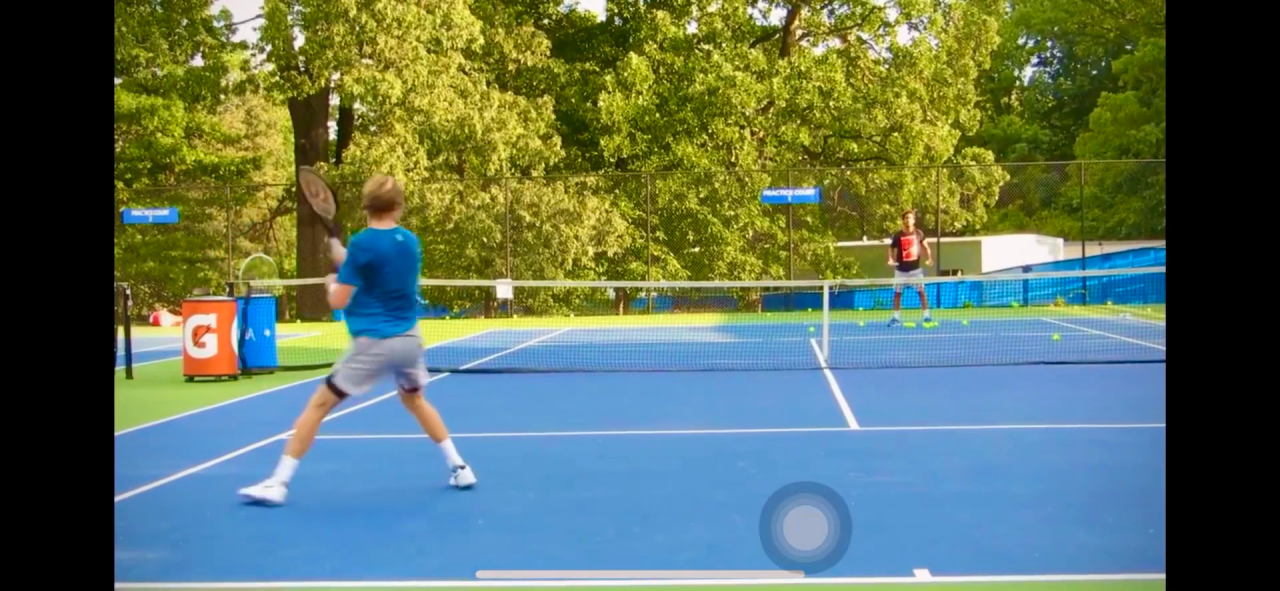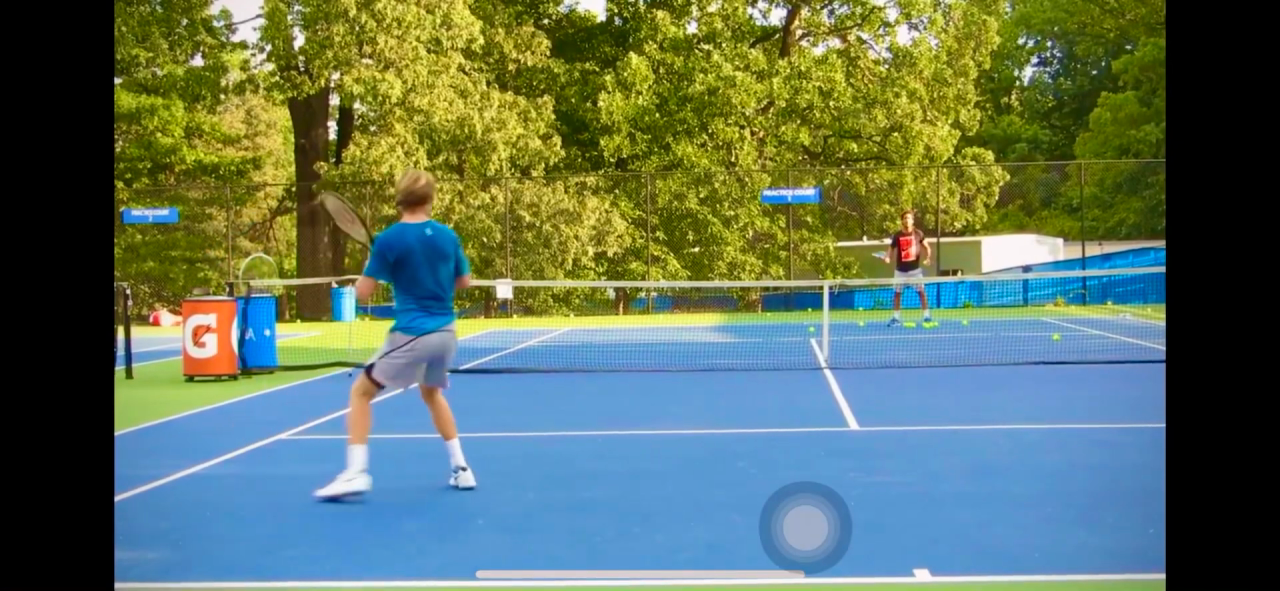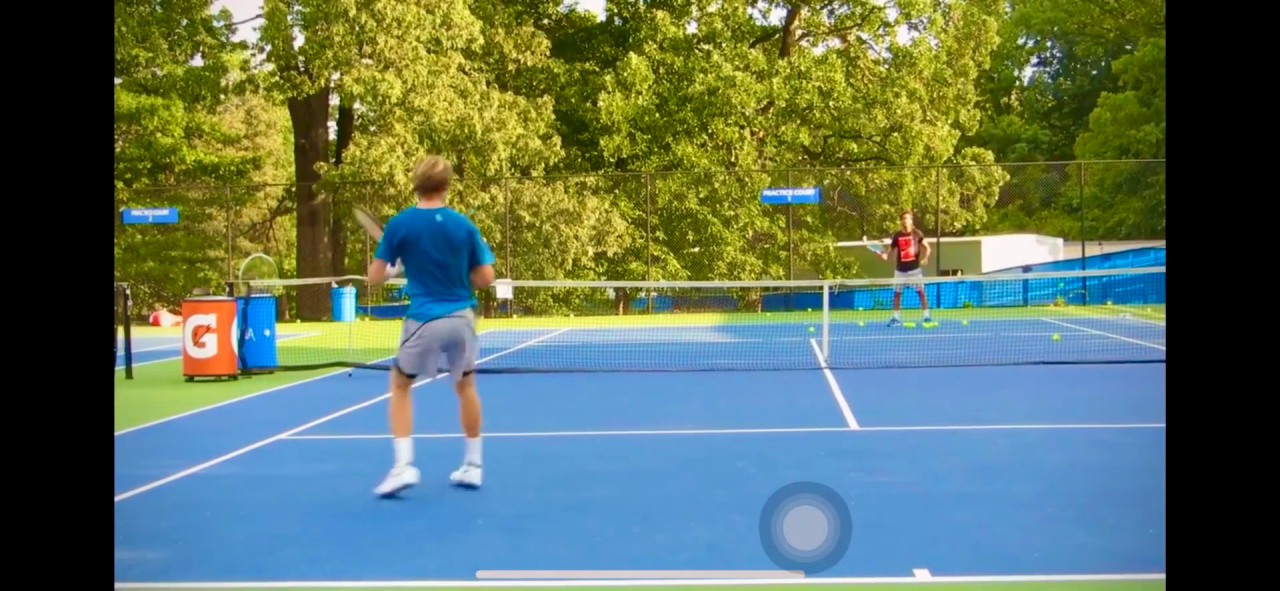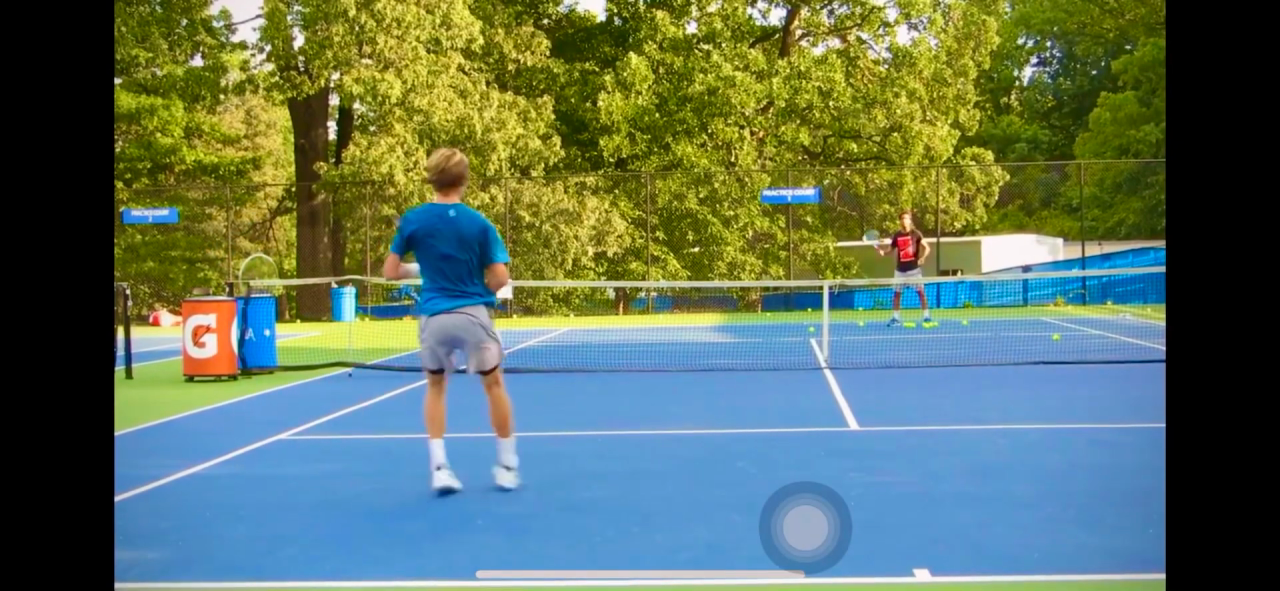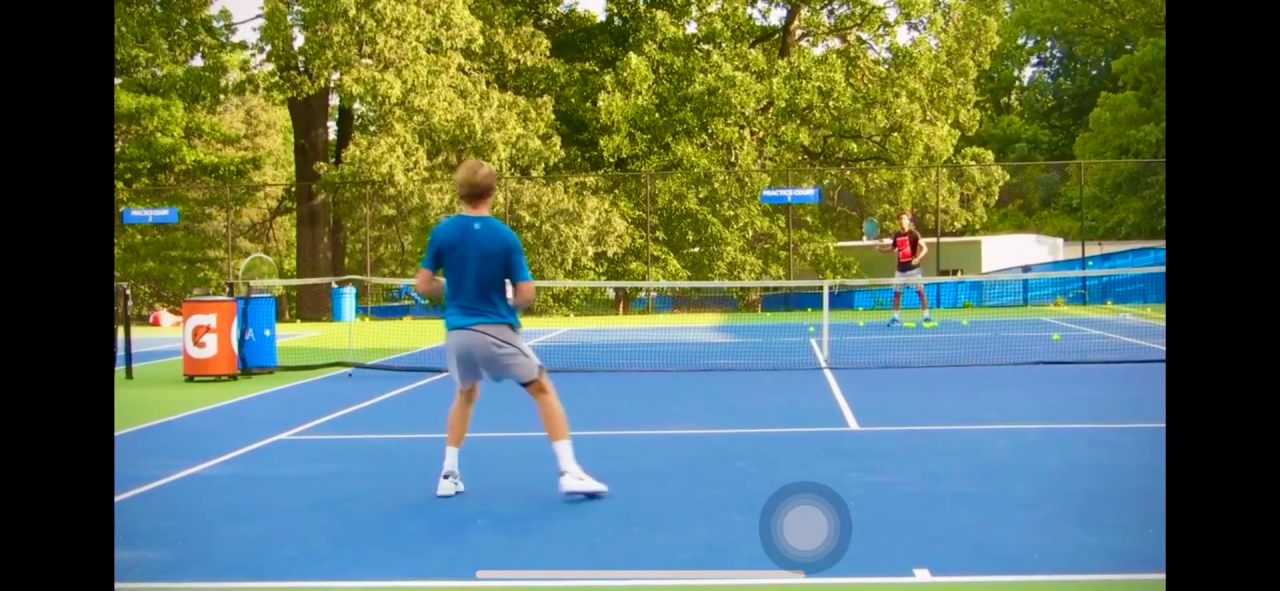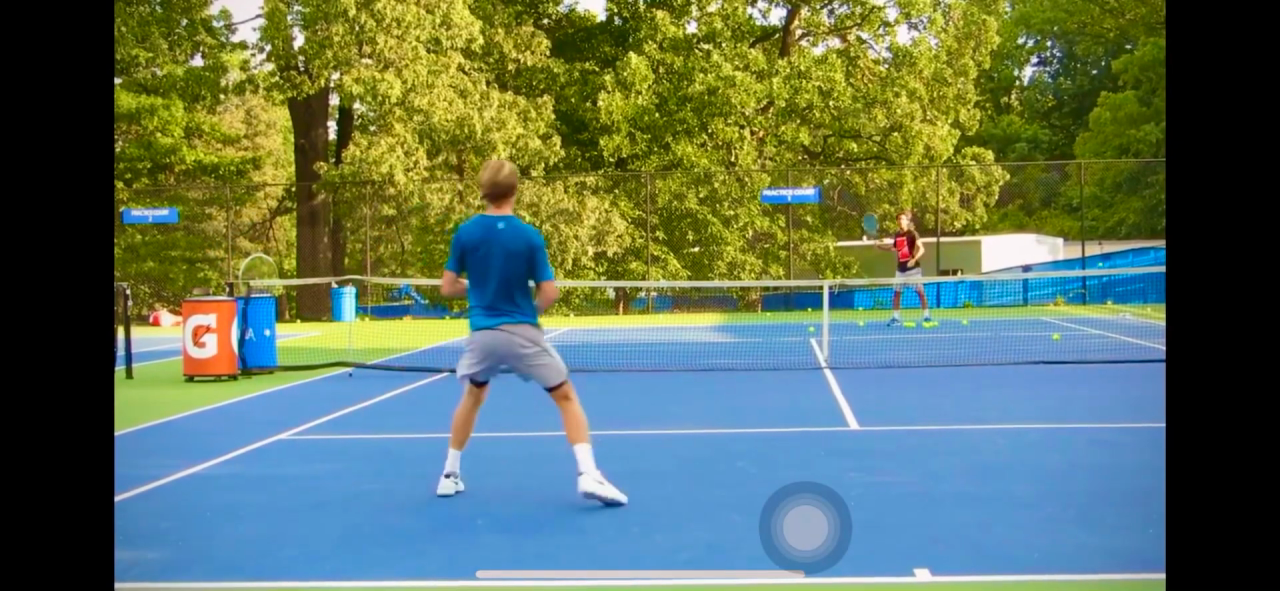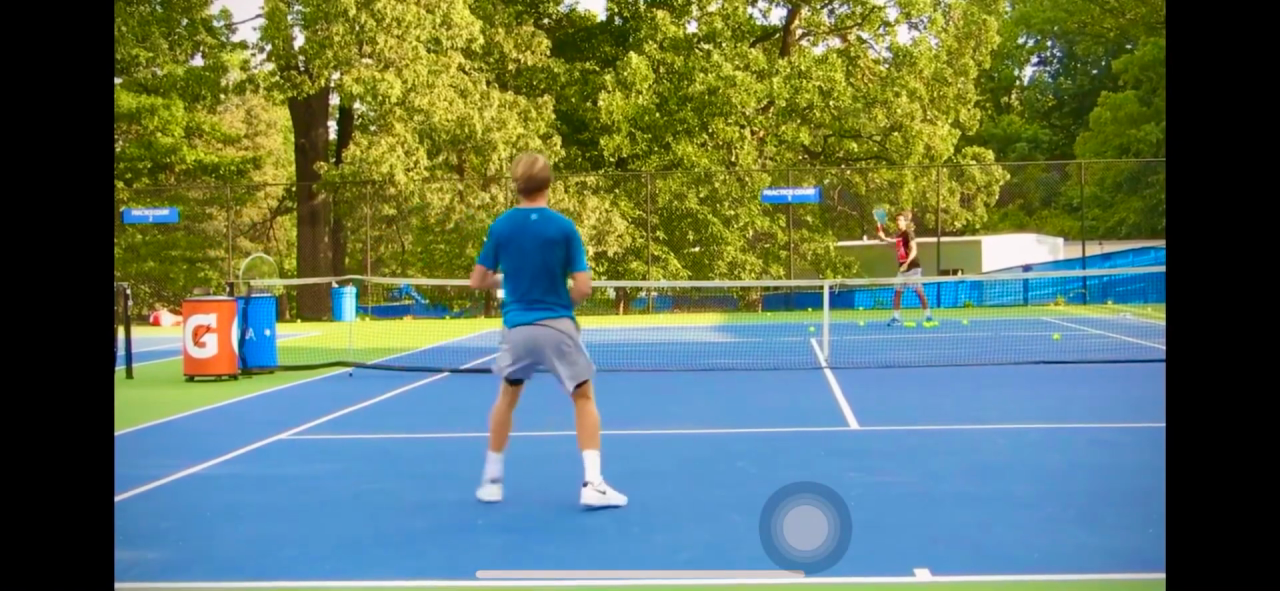
dt=0.1s
person 1, frame 1
left shoulder: (361, 244)
right shoulder: (413, 242)
left elbow: (339, 301)
left wrist: (332, 282)
left hip: (373, 343)
right hip: (410, 339)
left knee: (319, 405)
right knee: (415, 400)
left ankle: (277, 483)
right ankle: (458, 468)
person 1, frame 2
left shoulder: (388, 239)
right shoulder: (449, 236)
left elbow: (364, 291)
right elbow: (465, 283)
left wrist: (366, 276)
left hip: (410, 336)
right hip: (445, 332)
left knee: (361, 392)
right knee: (432, 395)
left ankle: (355, 473)
right ankle: (460, 468)
person 1, frame 3
left shoulder: (400, 224)
right shoulder: (465, 225)
left elbow: (374, 276)
right elbow: (486, 278)
left wrist: (395, 268)
left hip: (424, 323)
right hip: (461, 318)
left knee: (400, 386)
right knee: (465, 387)
left ankle: (403, 466)
right ankle: (472, 466)
person 1, frame 4
left shoulder: (412, 218)
right shoulder: (479, 224)
left elbow: (390, 271)
right elbow: (500, 278)
left hip: (433, 320)
right hip: (472, 316)
left knee: (436, 387)
right knee: (494, 386)
left ankle: (440, 468)
right ankle: (507, 466)
person 1, frame 5
left shoulder: (441, 232)
right shoulder: (506, 237)
left elbow: (423, 285)
right elbow: (525, 296)
left hip: (459, 334)
right hip: (497, 331)
left knee: (465, 396)
right knee: (543, 393)
left ankle: (448, 476)
right ankle: (571, 473)
person 1, frame 6
left shoulder: (466, 232)
right shoulder: (529, 236)
left elbow: (448, 286)
right elbow: (549, 295)
left hip: (483, 335)
right hip: (523, 334)
left knee: (471, 399)
right knee: (566, 398)
left ankle: (450, 475)
right ankle: (589, 477)
person 1, frame 7
left shoulder: (500, 226)
right shoulder: (564, 227)
left elbow: (479, 280)
right elbow: (583, 287)
left hip: (517, 329)
right hip: (557, 327)
left knee: (507, 398)
right knee: (584, 399)
left ankle: (491, 481)
right ankle: (593, 484)
